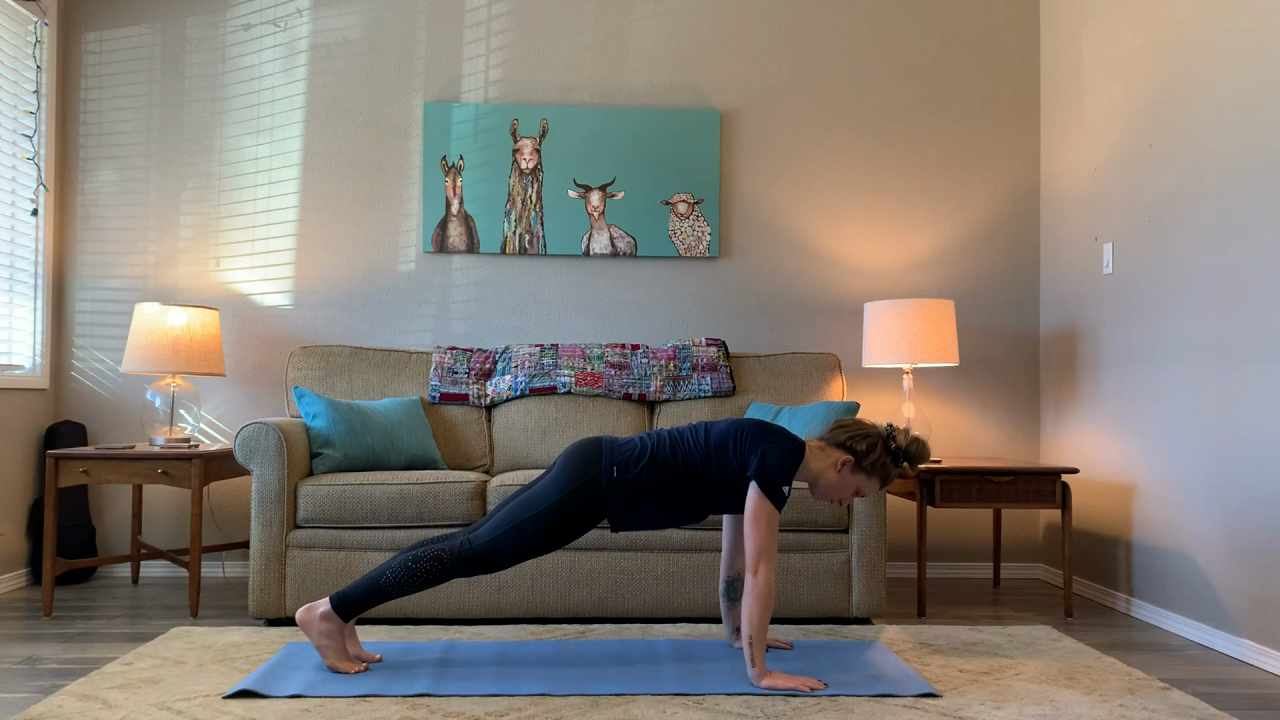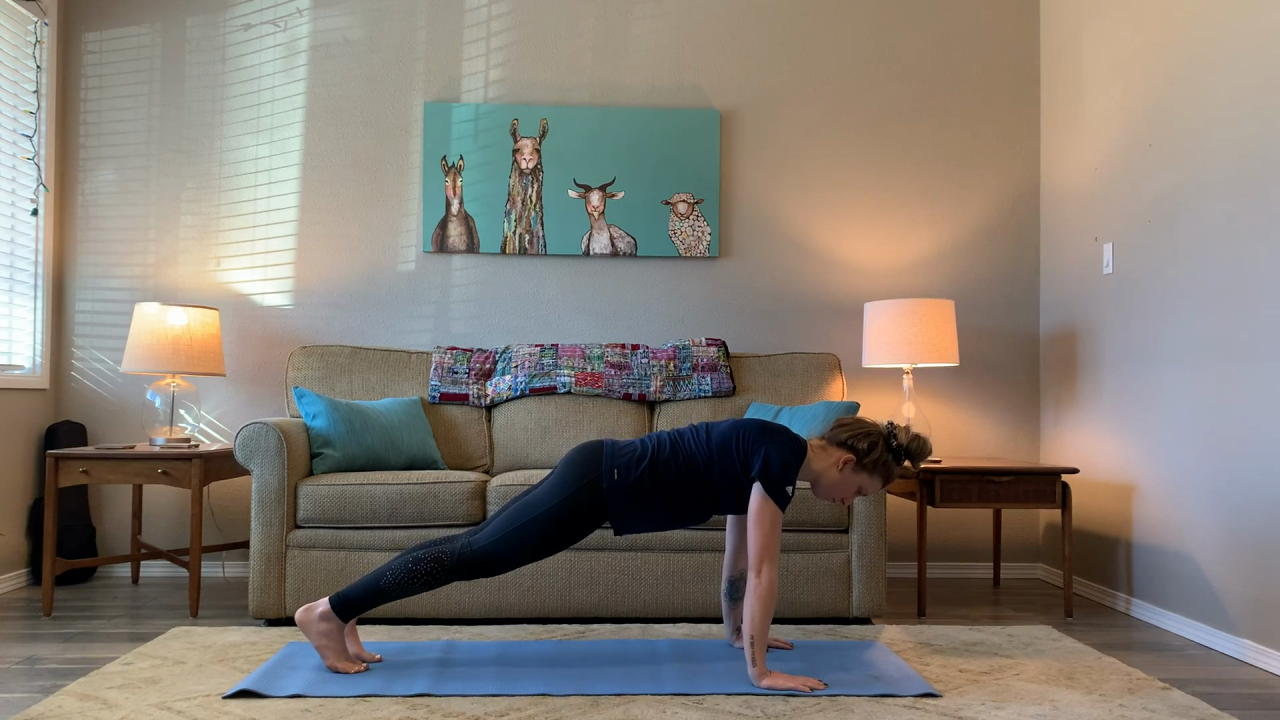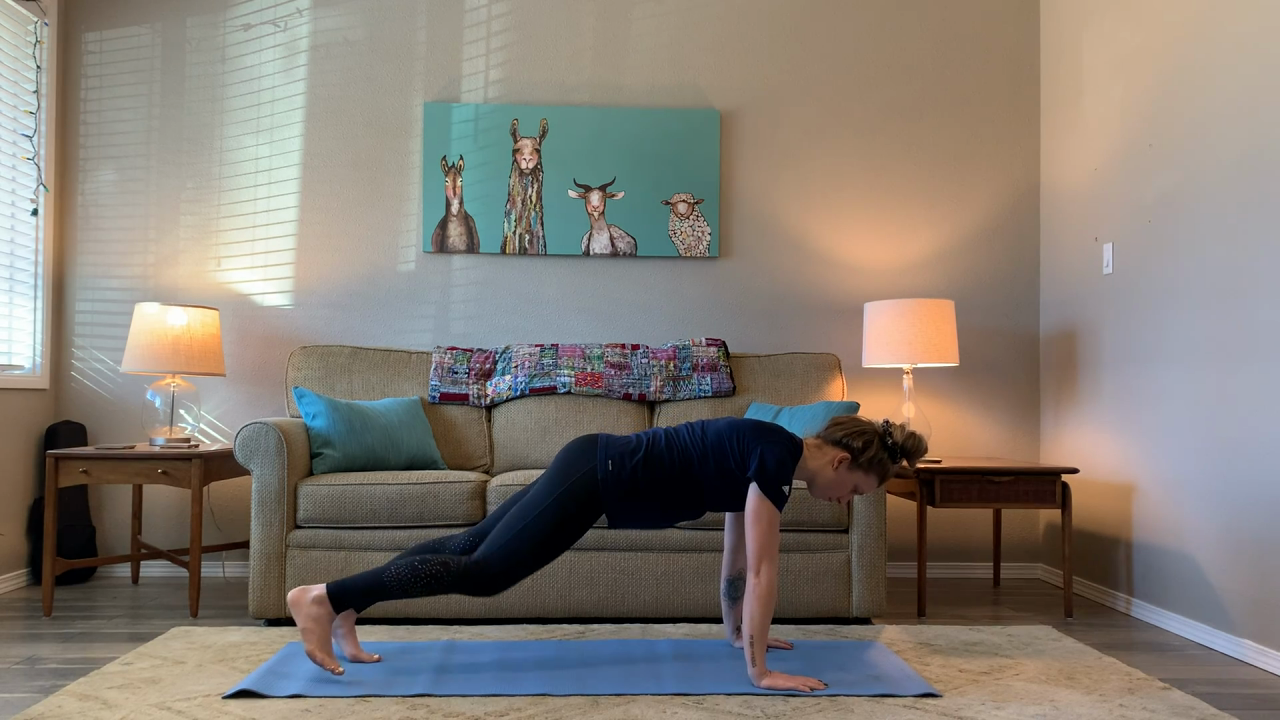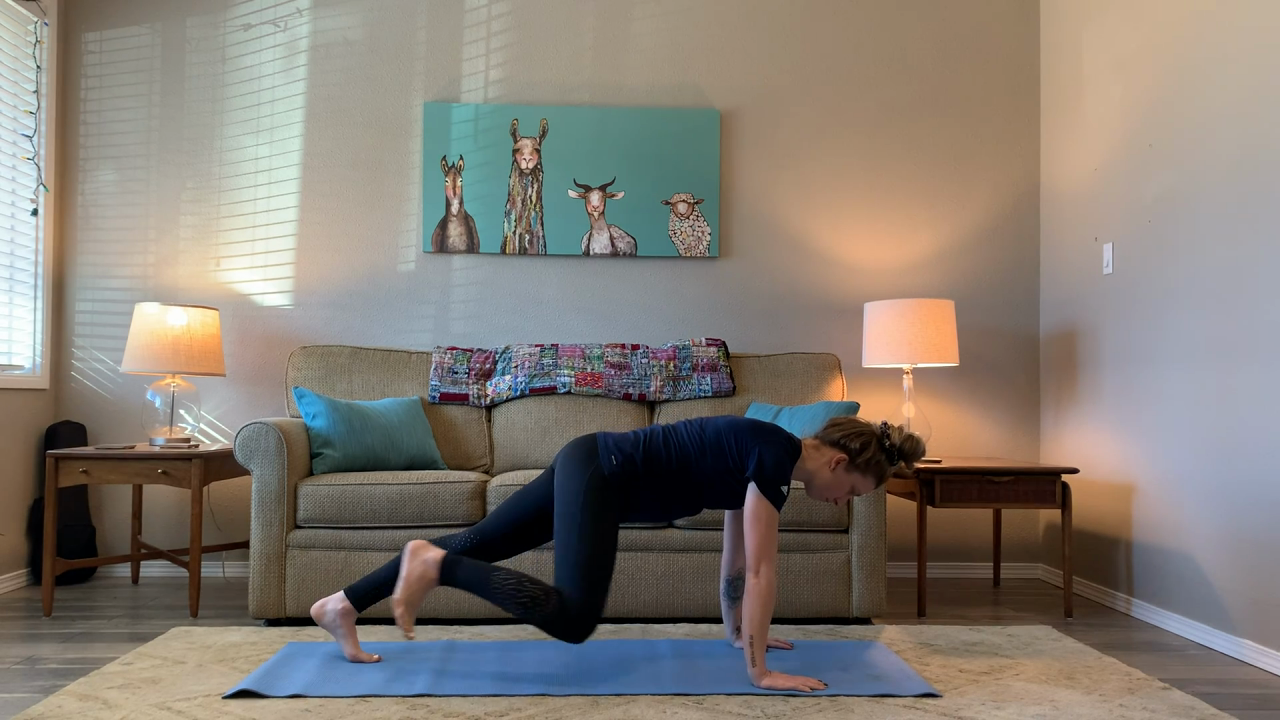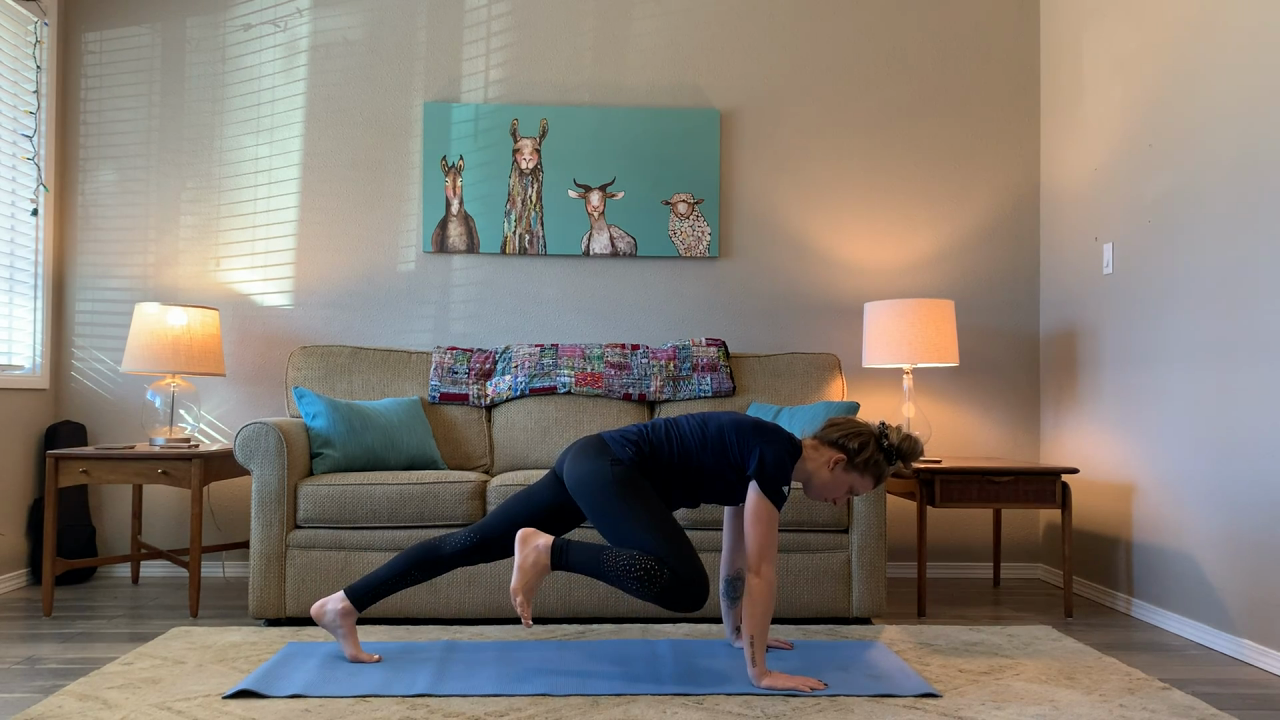
dt=0.5s
person 1, frame 1
left shoulder: (763, 458)
right shoulder: (778, 454)
left elbow: (734, 557)
right elbow: (758, 569)
left wrist: (736, 630)
right wrist: (759, 669)
left hip: (595, 472)
right hip: (594, 480)
left knee: (470, 542)
right knee: (469, 553)
left ankle: (344, 610)
right ankle: (328, 613)
person 1, frame 2
left shoulder: (767, 457)
right shoulder: (781, 454)
left elbow: (738, 558)
right elbow: (761, 570)
left wrist: (737, 630)
right wrist: (760, 670)
left hip: (598, 474)
right hip: (597, 485)
left knee: (472, 543)
right knee: (473, 557)
left ankle: (343, 609)
right ankle: (328, 612)
person 1, frame 3
left shoulder: (764, 457)
right shoulder: (778, 454)
left elbow: (737, 556)
right elbow: (761, 570)
left wrist: (738, 631)
right wrist: (760, 670)
left hip: (592, 471)
right hip: (593, 476)
left knee: (473, 543)
right knee: (482, 568)
left ankle: (343, 608)
right ankle: (322, 597)
person 1, frame 4
left shoulder: (761, 458)
right shoulder: (776, 455)
left elbow: (735, 558)
right elbow: (759, 570)
left wrist: (737, 631)
right wrist: (759, 670)
left hip: (588, 466)
right hip: (598, 472)
left knee: (474, 542)
right knee: (573, 619)
left ankle: (343, 605)
right ankle: (432, 566)
person 1, frame 5
left shoulder: (760, 457)
right shoulder: (777, 455)
left elbow: (735, 556)
right elbow: (759, 569)
left wrist: (738, 631)
right wrist: (760, 669)
left hip: (590, 464)
right hip: (604, 465)
left knee: (470, 543)
right knee: (683, 586)
left ankle: (340, 605)
right ankle: (547, 549)
